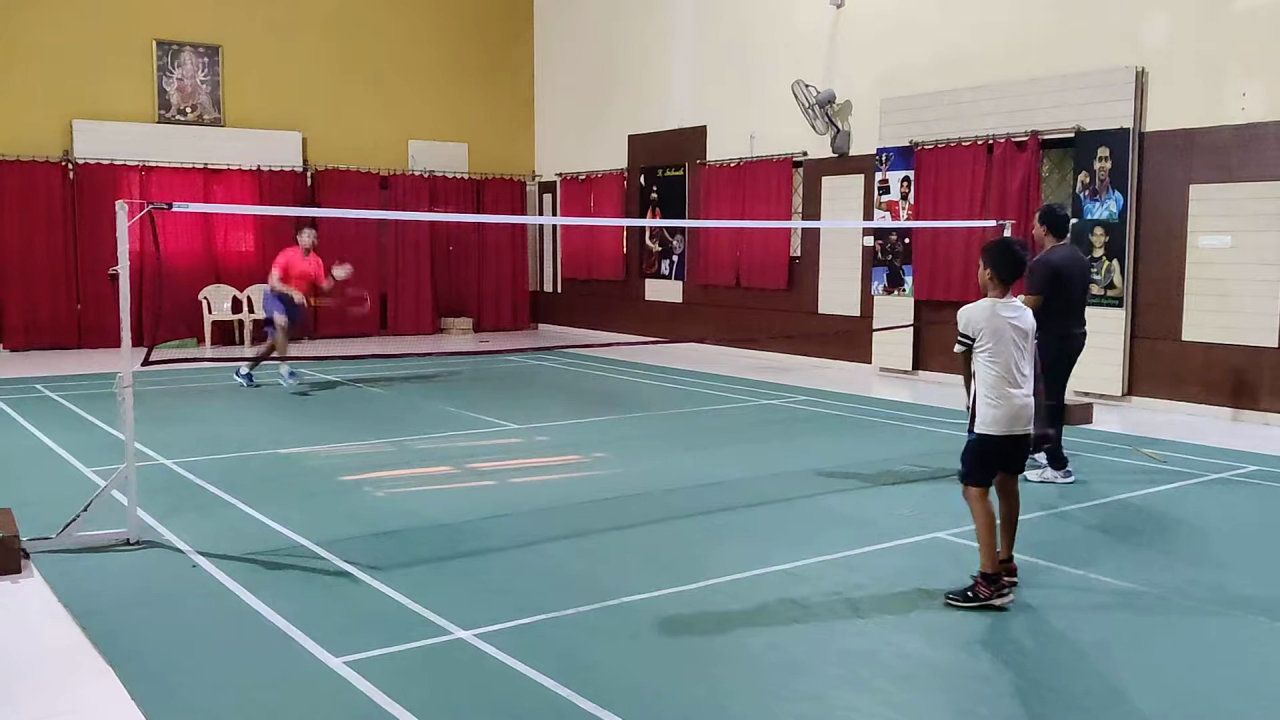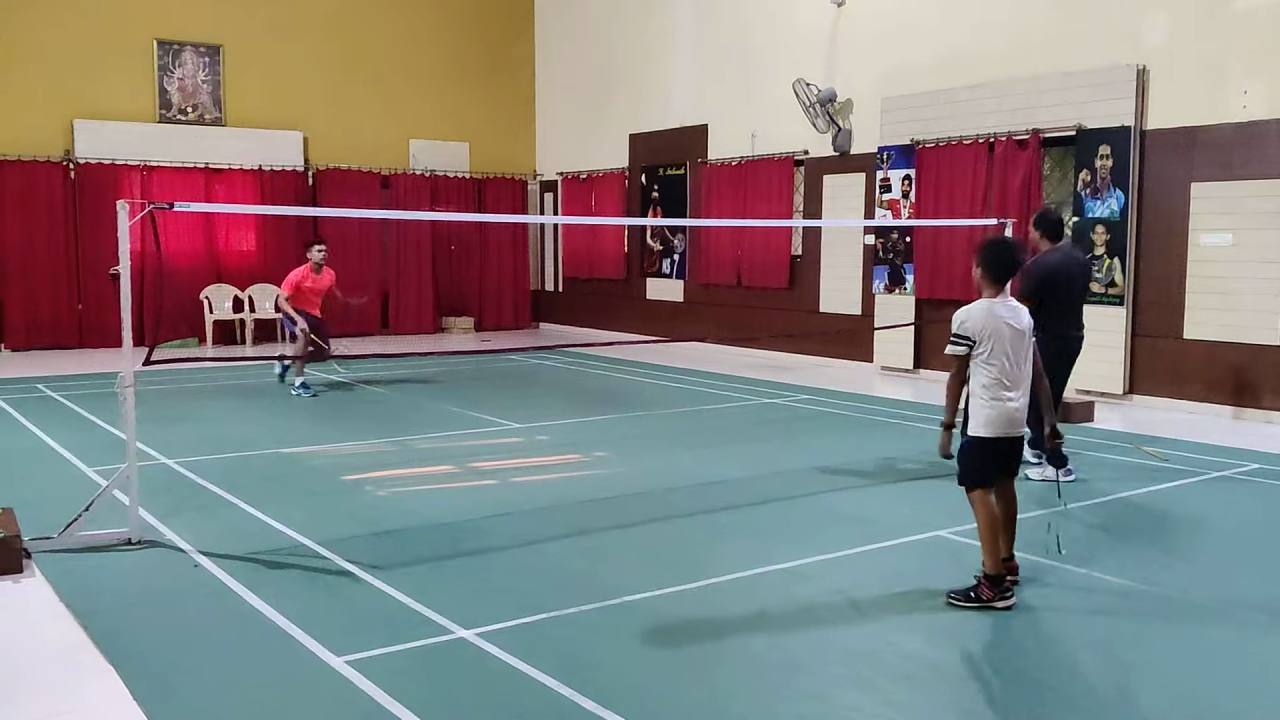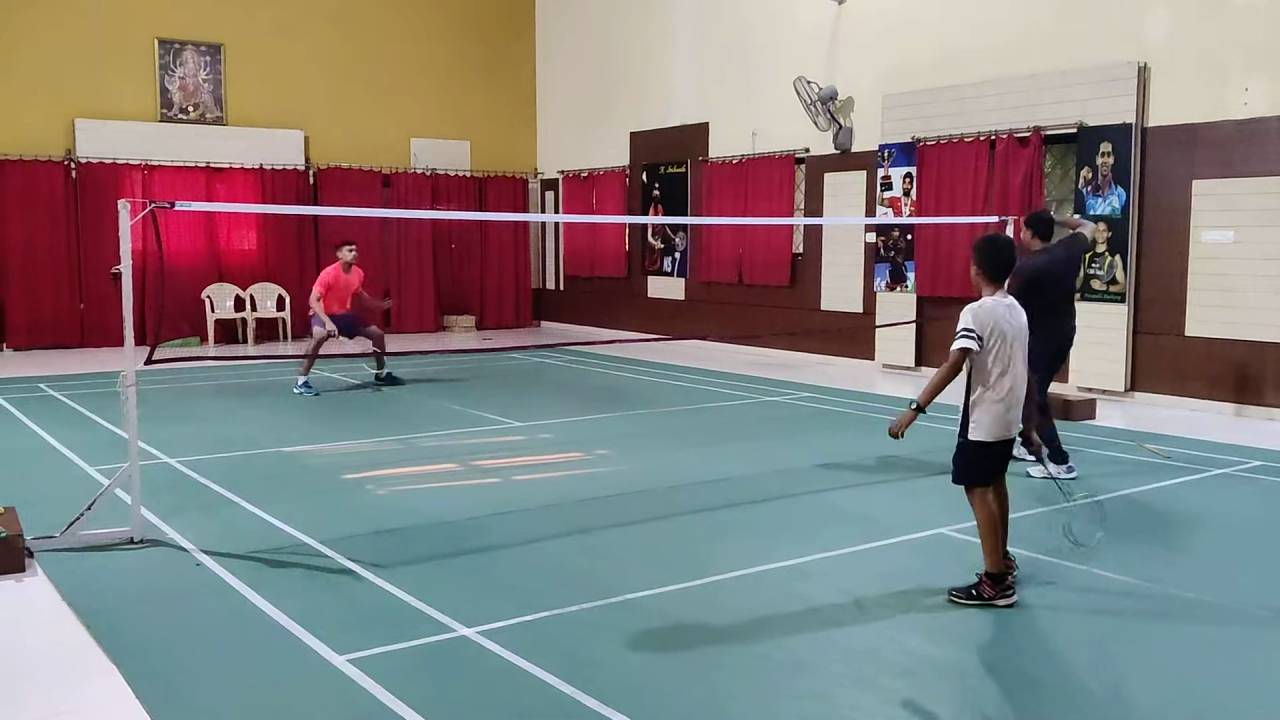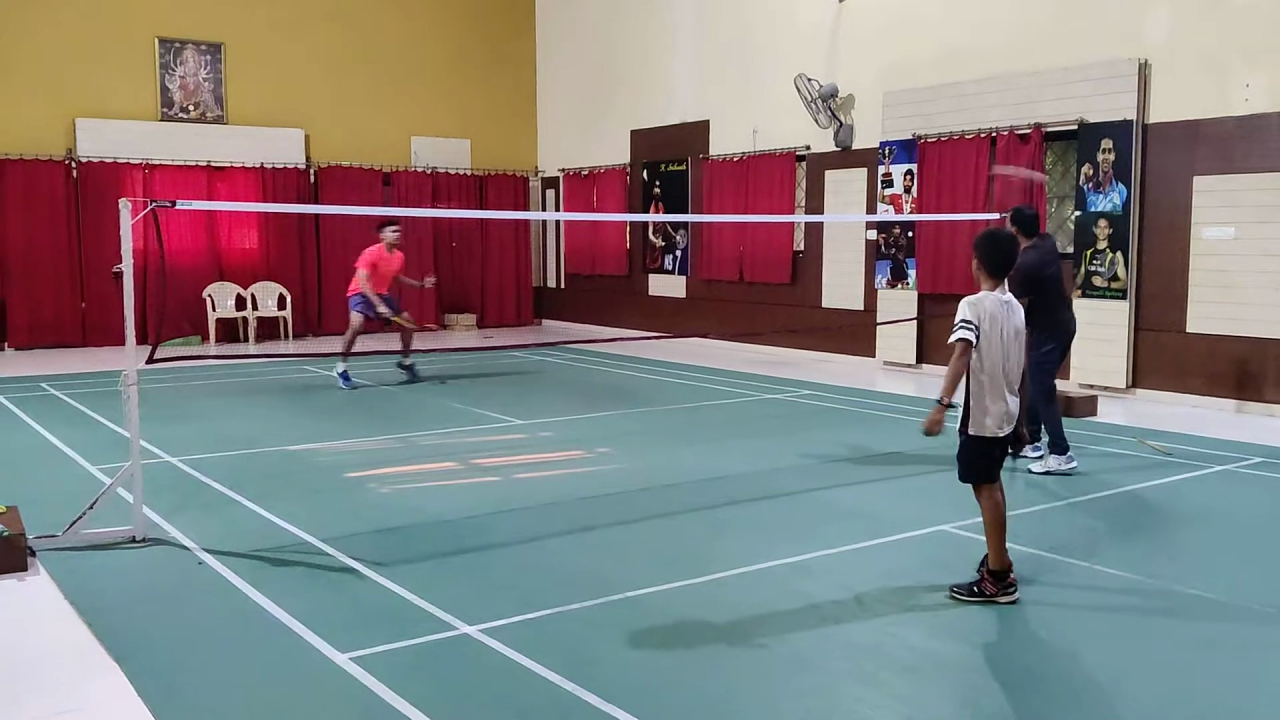
dt=0.2s
person 1, frame 1
left shoulder: (971, 314)
right shoulder: (1026, 315)
left elbow: (967, 366)
right elbow: (1031, 368)
left wrist: (971, 389)
left hip: (992, 418)
right hip: (1022, 416)
left knee: (975, 490)
right knee: (1006, 484)
left ankle: (990, 581)
right ankle: (1005, 562)
person 1, frame 2
left shoulder: (967, 316)
right shoulder: (1023, 315)
left elbow: (958, 376)
right elbow: (1037, 371)
left wrist: (947, 426)
right wrist: (1049, 418)
left hip: (985, 421)
right hip: (1015, 418)
left knee: (979, 493)
right knee: (1004, 486)
left ankle: (995, 584)
right ankle: (1006, 561)
person 1, frame 3
left shoulder: (976, 313)
right shoulder: (1018, 311)
left elbow: (953, 366)
right elbow: (1024, 373)
left wrist: (915, 409)
right wrist: (1029, 424)
left hip: (983, 420)
right hip: (1009, 418)
left knee: (979, 492)
right knee: (995, 486)
left ankle: (997, 582)
right ankle: (1003, 560)
person 1, frame 4
left shoulder: (974, 305)
right shoulder: (1016, 307)
left elbow: (960, 357)
right elbow: (1016, 366)
left wrist: (941, 406)
right wrist: (1016, 412)
left hip: (981, 415)
right hip: (1006, 412)
left knee: (985, 489)
right knee: (992, 484)
left ankle: (998, 579)
right ankle: (998, 560)
person 2, frame 1
left shoulder: (1044, 262)
right shoulder: (1079, 258)
left elbow: (1031, 306)
left hip: (1052, 339)
right hip: (1073, 335)
left knee: (1043, 401)
right knee: (1052, 396)
left ankle: (1058, 467)
right ankle: (1048, 450)
person 2, frame 2
left shoulder: (1038, 267)
right shoulder: (1079, 259)
left hip: (1049, 341)
right hip: (1072, 337)
left knee: (1037, 401)
right knee: (1048, 398)
left ankle: (1059, 466)
right ankle: (1037, 448)
person 2, frame 3
left shoulder: (1025, 268)
right shoulder: (1070, 250)
right elbow: (1088, 227)
right wrist: (1056, 220)
left hip: (1040, 339)
right hip: (1063, 335)
left knee: (1032, 399)
right knee: (1034, 394)
left ankle: (1060, 463)
right ankle: (1029, 446)
person 2, frame 4
left shoulder: (1022, 265)
right shoulder: (1046, 243)
left hip: (1046, 331)
right hip: (1061, 326)
left knee: (1041, 390)
right knee: (1033, 385)
left ankle: (1061, 454)
right ankle: (1031, 442)
person 3, frame 1
left shoulder: (317, 262)
right shoulder: (287, 255)
left elbow: (322, 287)
right elbow: (274, 283)
left wrist: (334, 277)
right wrist: (293, 293)
left hip: (294, 302)
right hip: (276, 296)
left knee: (274, 342)
right knee: (281, 323)
left ankle: (244, 371)
right ankle: (284, 369)
person 3, frame 2
left shoulder: (329, 274)
right shoulder: (297, 275)
left elbow: (334, 293)
right elbow: (282, 301)
left wrist: (350, 301)
right wrist: (298, 319)
left hip: (314, 315)
right hip: (295, 313)
left knee: (324, 354)
right knee: (303, 336)
left ankle: (285, 363)
right ankle: (298, 382)
person 3, frame 3
left shoulder: (358, 274)
right shoulder: (329, 274)
right elbow: (313, 300)
left wrist: (380, 305)
right wrist: (327, 322)
left hip: (346, 314)
right hip: (324, 314)
left knee: (378, 334)
right knee: (319, 336)
left ankle: (381, 375)
right ankle: (301, 381)
person 3, frame 4
left shoulder: (399, 257)
right shoulder: (371, 253)
left elbow: (397, 277)
right elbow: (362, 282)
left wrist: (421, 284)
right wrist: (379, 304)
left hip: (382, 295)
right hip: (360, 294)
left knee: (407, 321)
right knee: (356, 326)
left ankle: (406, 362)
right ankle: (341, 369)
